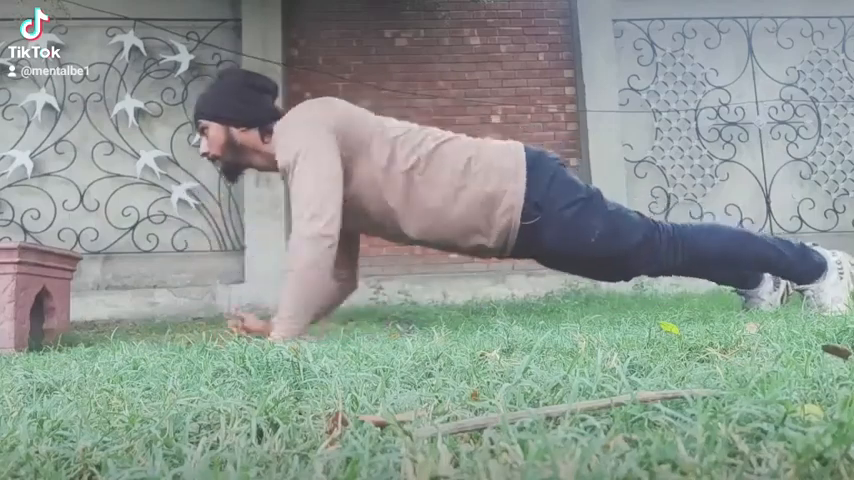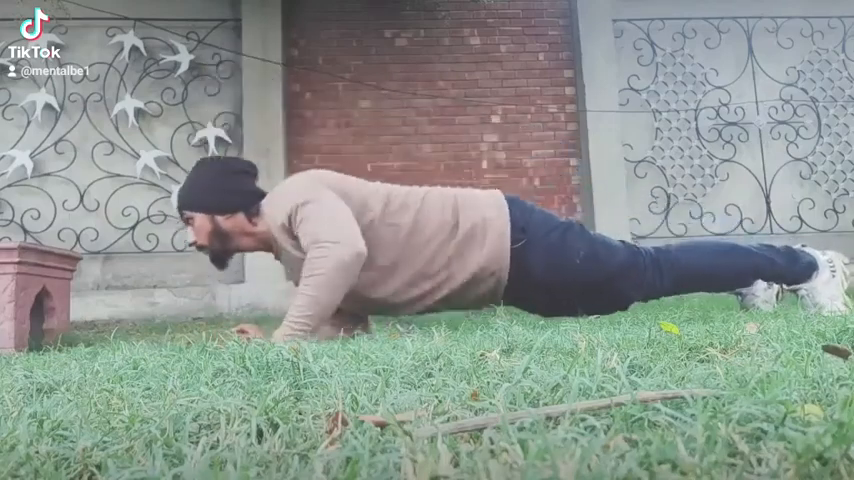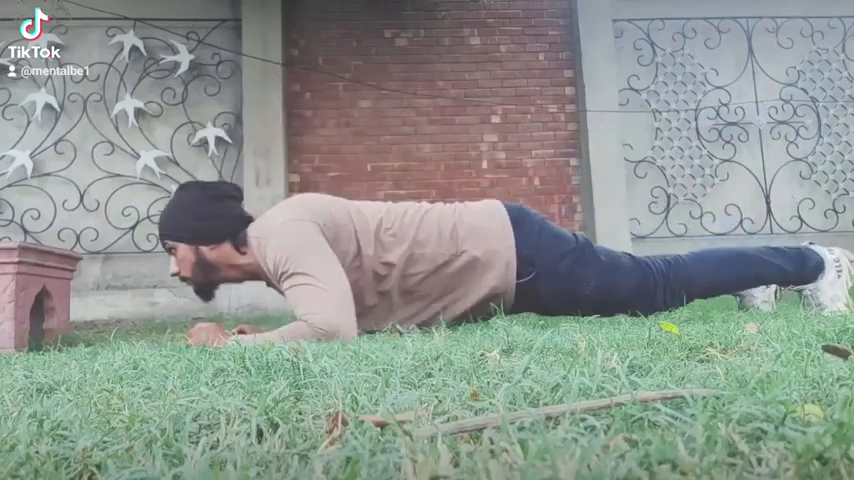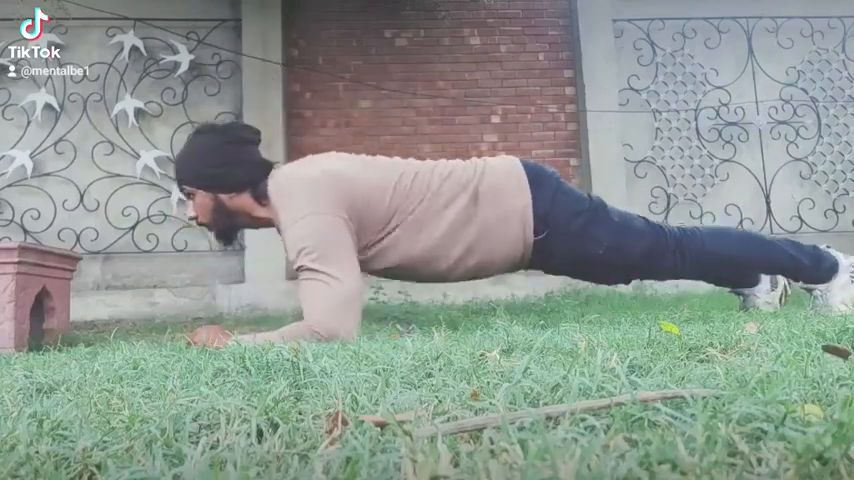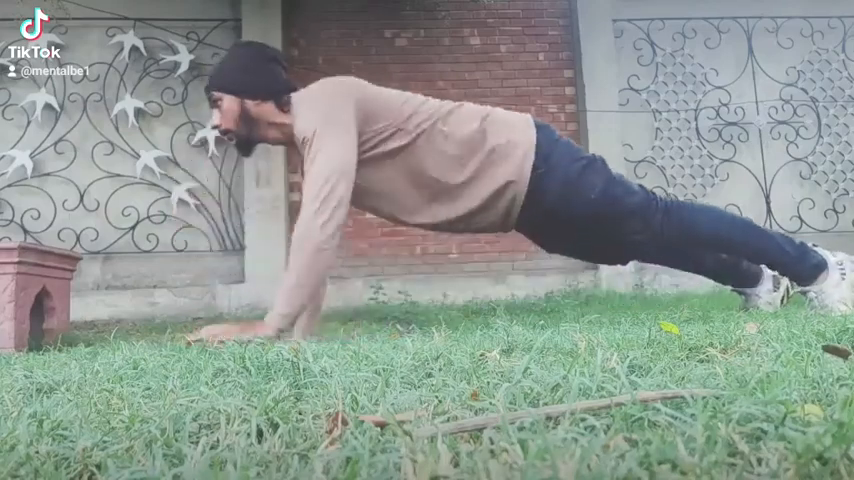
dt=0.4s
person 1, frame 1
left shoulder: (305, 127)
right shoulder: (307, 156)
left elbow: (315, 239)
right elbow: (339, 274)
left wrist: (281, 340)
right wrist: (283, 327)
left hip: (521, 196)
right hip: (512, 213)
left knee: (658, 246)
right knee: (639, 256)
right ankle: (760, 280)
person 1, frame 2
left shoulder: (296, 198)
right shoulder: (290, 248)
left elbow: (347, 252)
right elbow: (350, 324)
left wrist: (285, 342)
right wrist: (282, 339)
left hip: (509, 241)
right hip: (501, 272)
left knee: (651, 271)
right knee: (621, 289)
right ankle: (752, 280)
person 1, frame 3
left shoulder: (281, 234)
right shoulder: (286, 234)
left elbow: (336, 328)
right elbow: (346, 318)
left wrist: (238, 345)
right wrist: (256, 340)
left hip: (511, 255)
right hip: (496, 254)
left knee: (656, 284)
right knee: (644, 283)
right ankle: (759, 278)
person 1, frame 4
left shoulder: (303, 212)
right shoulder: (298, 179)
left elbow: (334, 328)
right elbow: (340, 292)
left wrist: (236, 345)
right wrist: (289, 331)
left hip: (528, 212)
right hip: (506, 199)
left knee: (669, 249)
right knee: (643, 257)
right ankle: (754, 282)
person 1, frame 5
left shoulder: (321, 104)
right shoulder: (310, 136)
left elbow: (322, 219)
right elbow: (320, 235)
left wrist: (268, 330)
right wrist: (301, 336)
left hip: (531, 164)
right hip: (520, 195)
left knee: (660, 225)
right knee: (630, 245)
right ankle: (757, 280)
